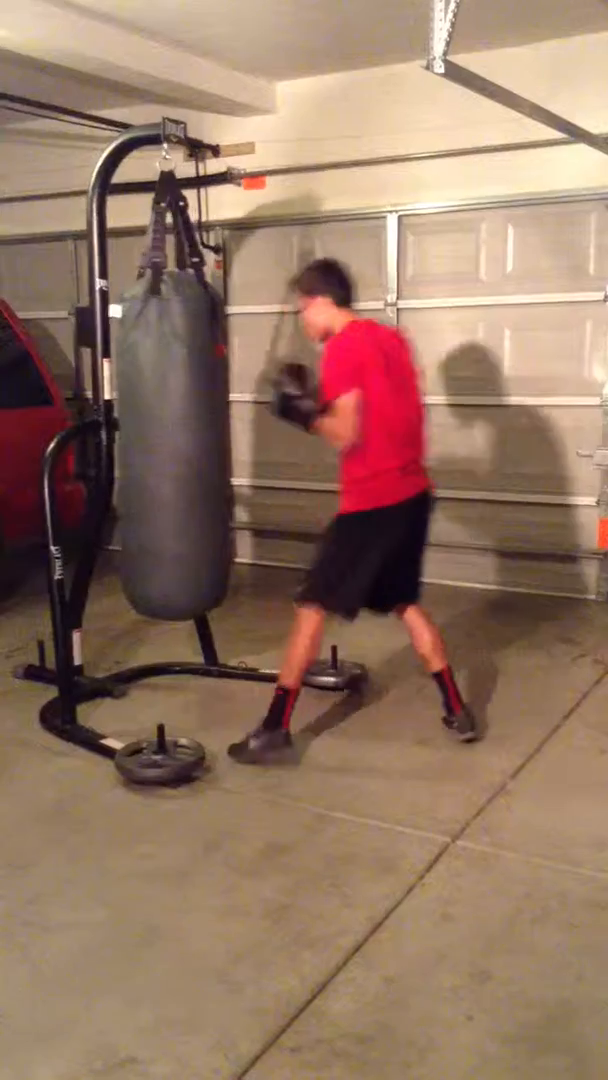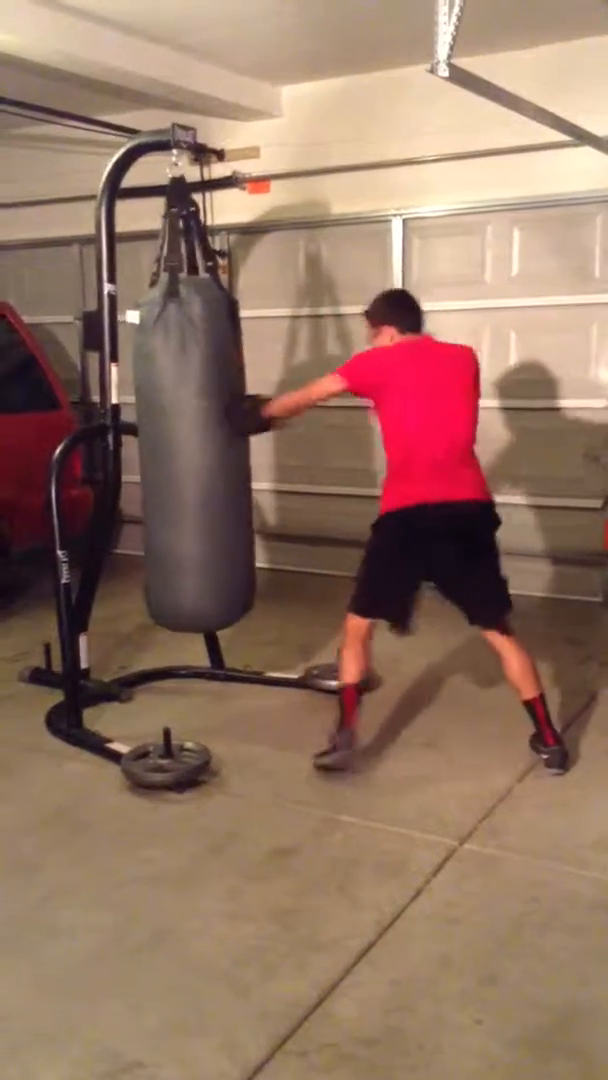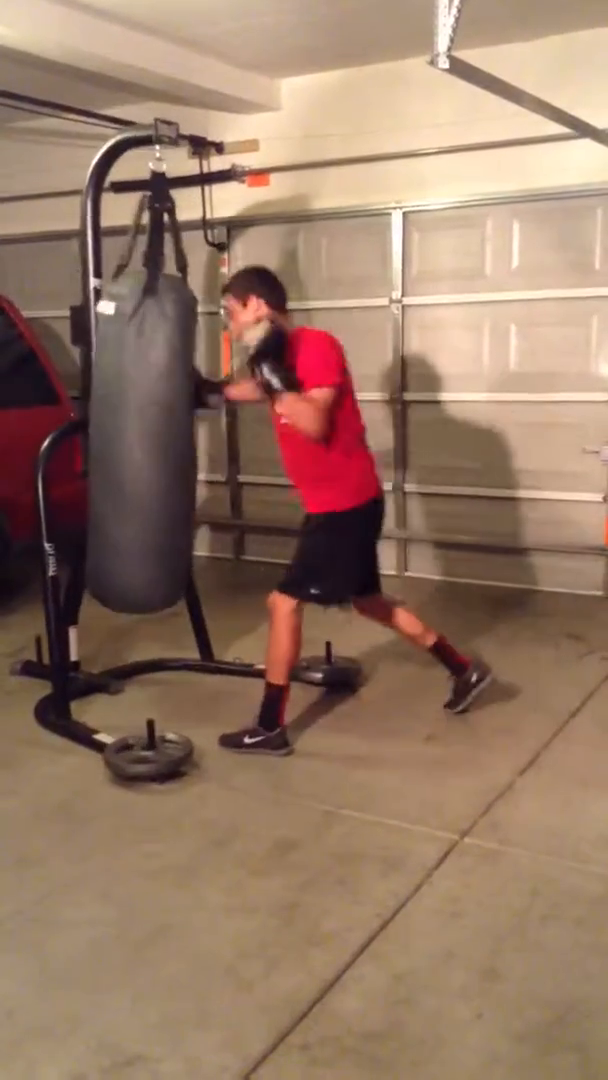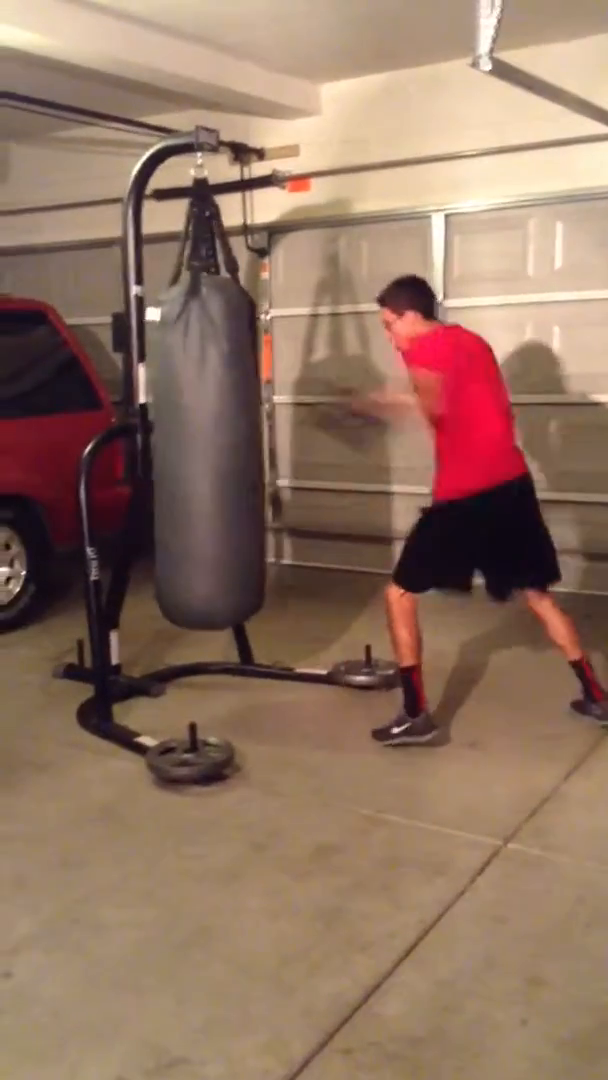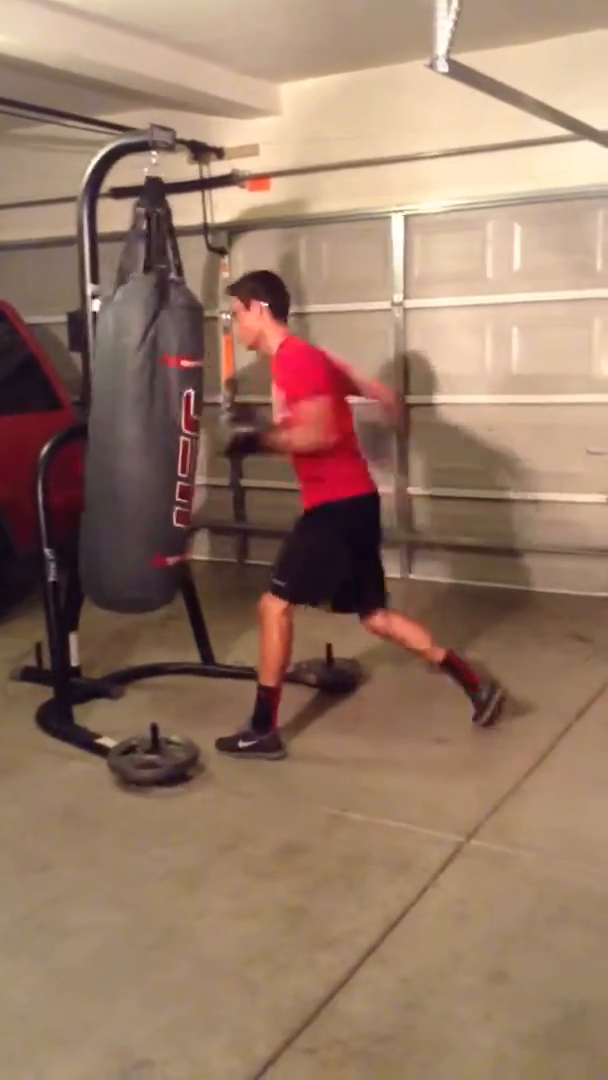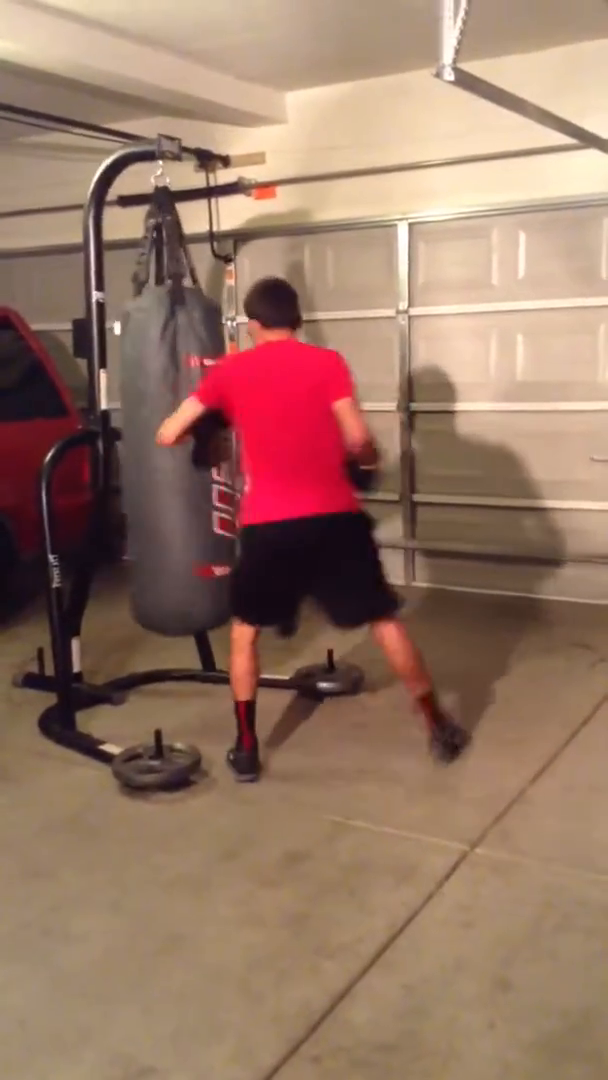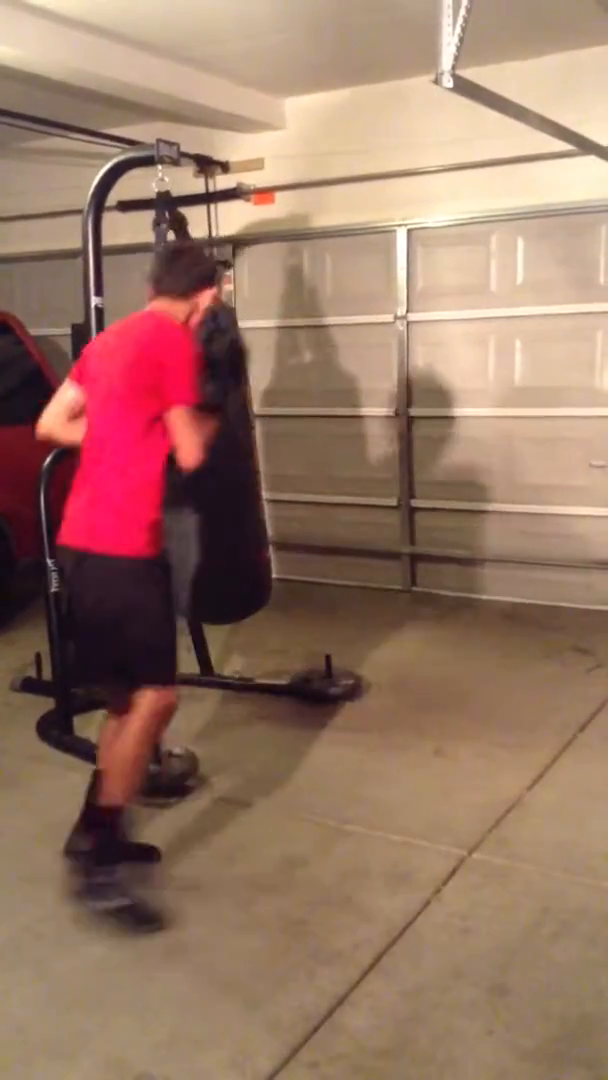
dt=0.7s
person 1, frame 1
left shoulder: (343, 348)
right shoulder: (392, 339)
left elbow: (347, 435)
left wrist: (308, 412)
right wrist: (317, 402)
left hip: (371, 504)
right hip: (413, 495)
left knee: (313, 609)
right knee: (404, 604)
left ankle: (274, 729)
right ankle: (458, 711)
person 1, frame 2
left shoulder: (377, 361)
right shoulder: (465, 358)
left elbow: (303, 399)
left wrist: (255, 413)
left hip: (406, 513)
right hip: (469, 508)
left knee: (358, 623)
right knee: (498, 631)
left ankle: (344, 738)
right ankle: (549, 740)
person 1, frame 3
left shoulder: (319, 346)
right shoulder: (282, 351)
left elbow: (314, 426)
right elbow: (256, 389)
left wrist: (274, 383)
right wrist: (213, 389)
left hip: (346, 505)
right hip: (349, 501)
left knee: (285, 603)
right knee: (370, 601)
left ankle: (270, 728)
right ankle: (464, 670)
person 1, frame 4
left shoulder: (427, 347)
right shoulder: (474, 344)
left elbow: (434, 405)
left wrist: (373, 407)
left hip: (464, 499)
right hip: (510, 483)
left knee: (399, 594)
right knee: (535, 594)
left ankle: (415, 715)
person 1, frame 5
left shoulder: (297, 361)
right shoulder: (311, 358)
left elbow: (320, 434)
right elbow: (385, 397)
left wrist: (261, 437)
left hip: (336, 506)
right hip: (356, 499)
left knee: (275, 606)
right knee: (373, 615)
left ankle: (263, 730)
right ankle: (477, 686)
person 1, frame 6
left shoulder: (227, 368)
right shoulder: (326, 362)
left elbow: (168, 435)
right elbow: (356, 439)
right wrist: (370, 458)
left hip: (264, 523)
right hip: (331, 516)
left knee: (245, 630)
right knee: (383, 621)
left ankle: (245, 750)
right ankle: (437, 726)
person 1, frame 7
left shoulder: (108, 341)
right shoulder: (175, 343)
left elbow: (50, 425)
right elbow: (190, 454)
right wrist: (214, 403)
left hip: (83, 538)
right hip: (122, 545)
left knee: (133, 688)
right knee: (154, 694)
left ankle: (96, 831)
right ankle: (99, 860)
